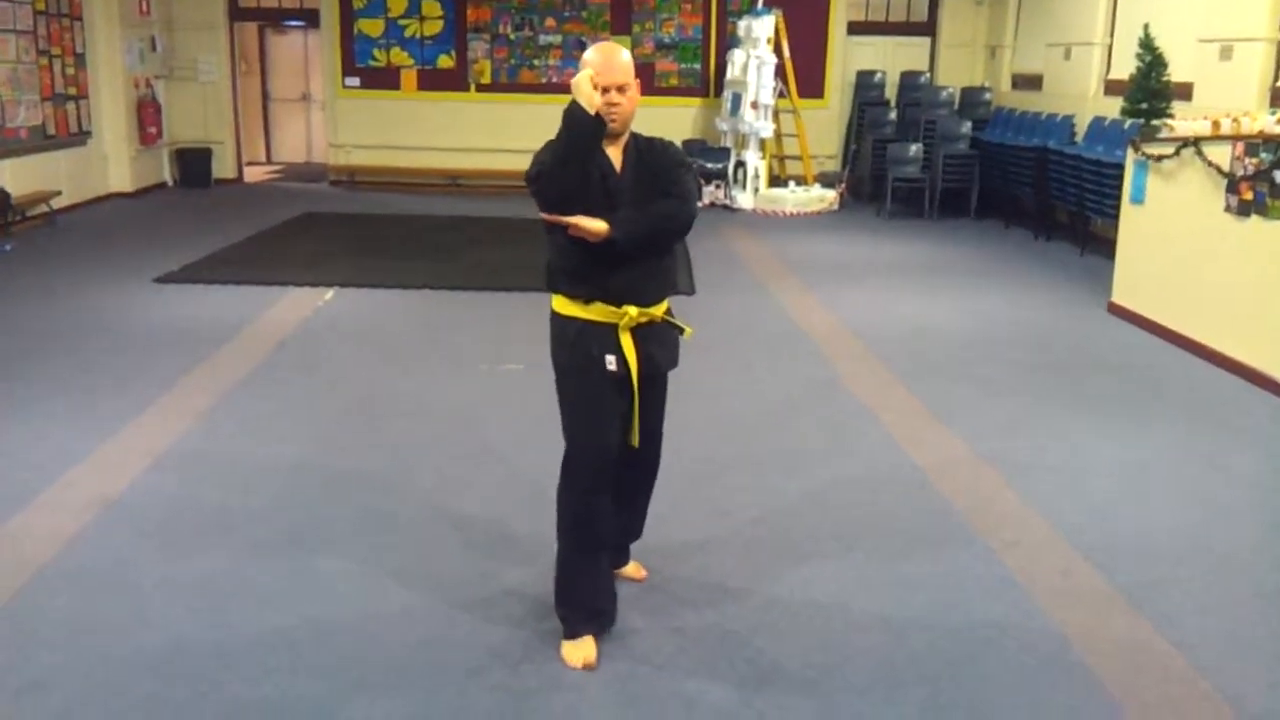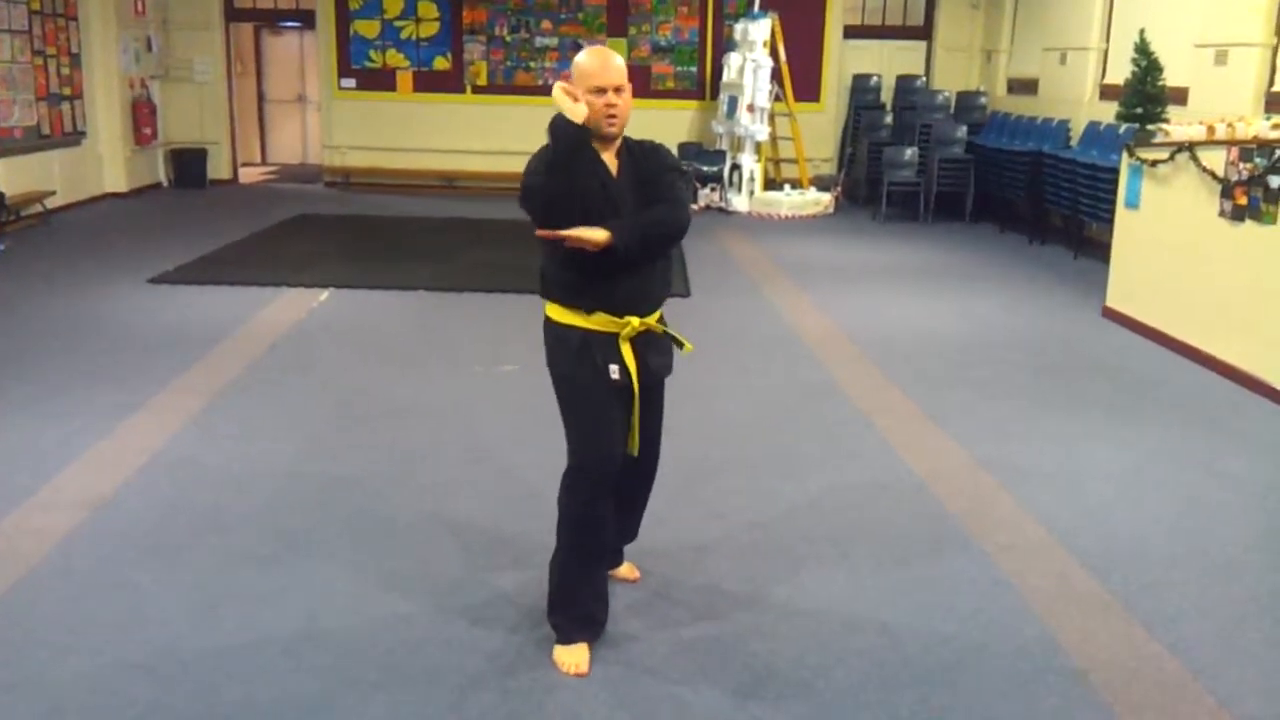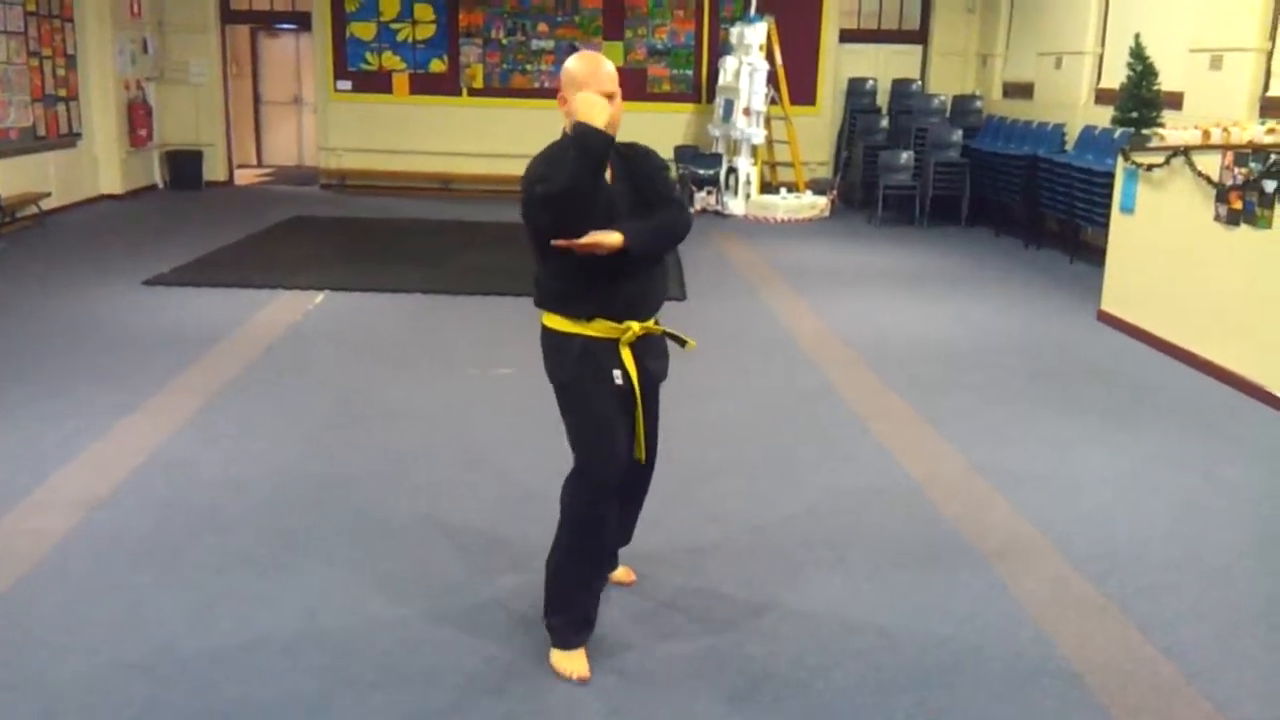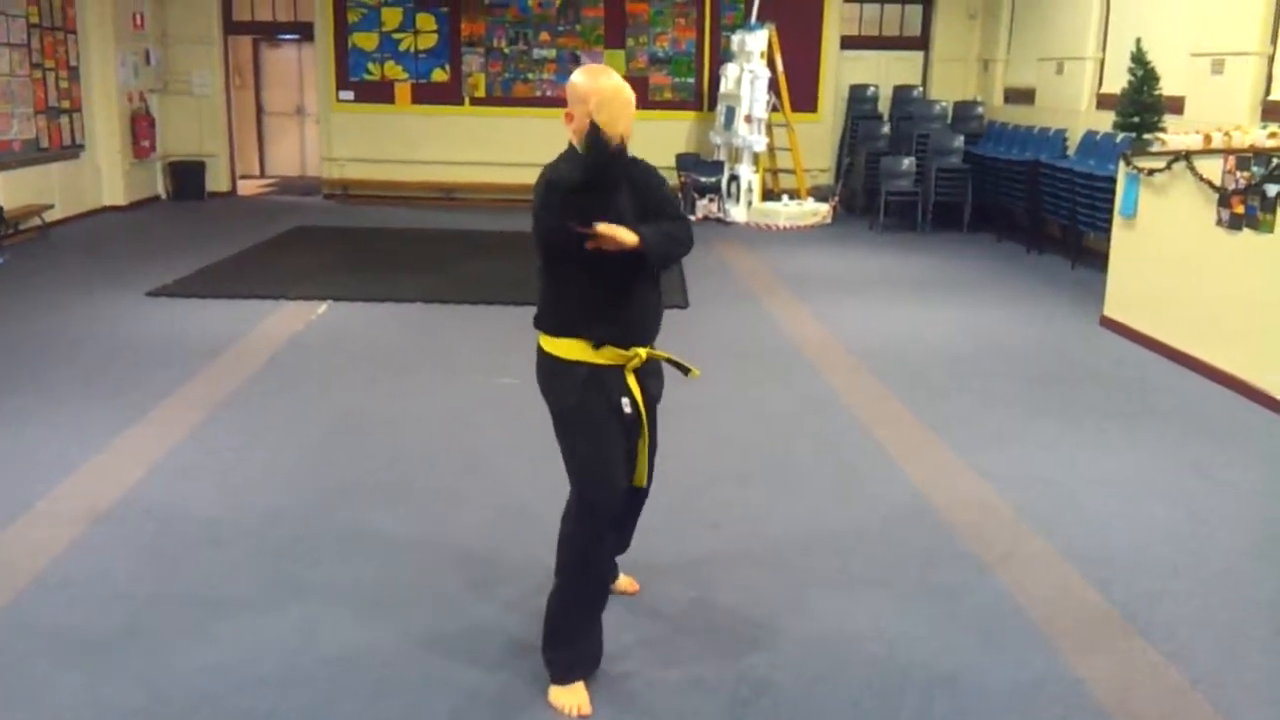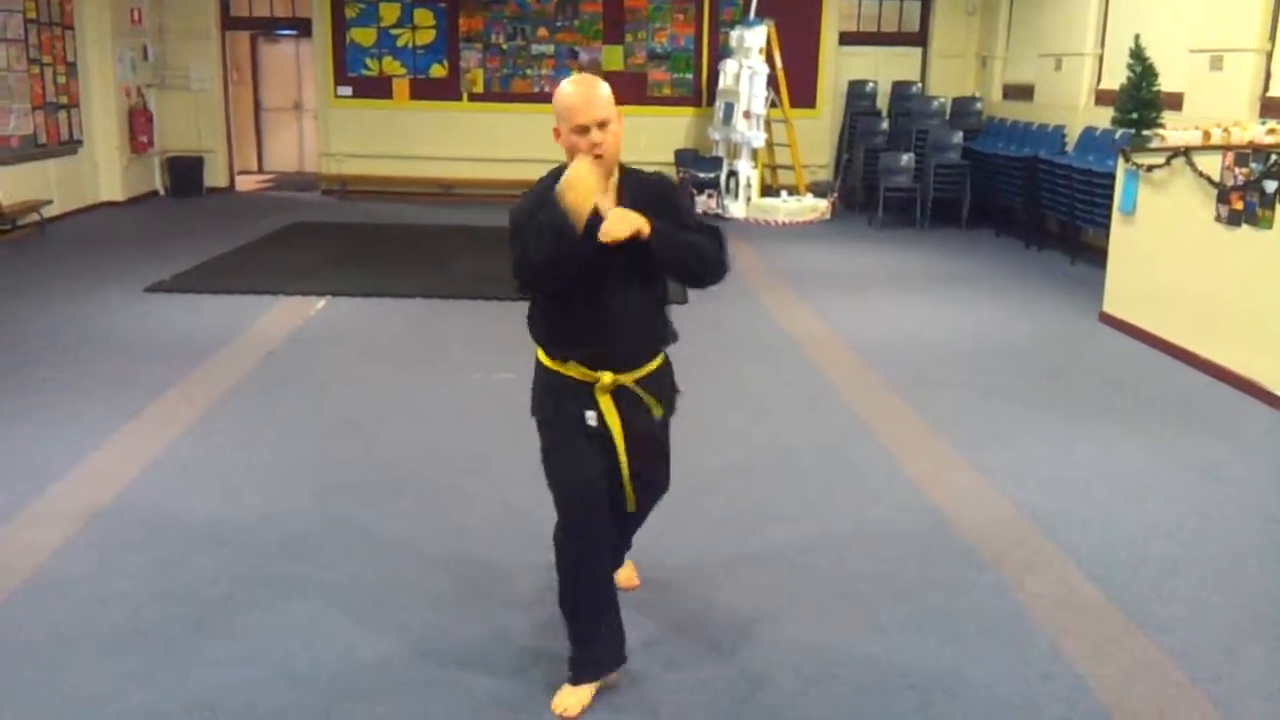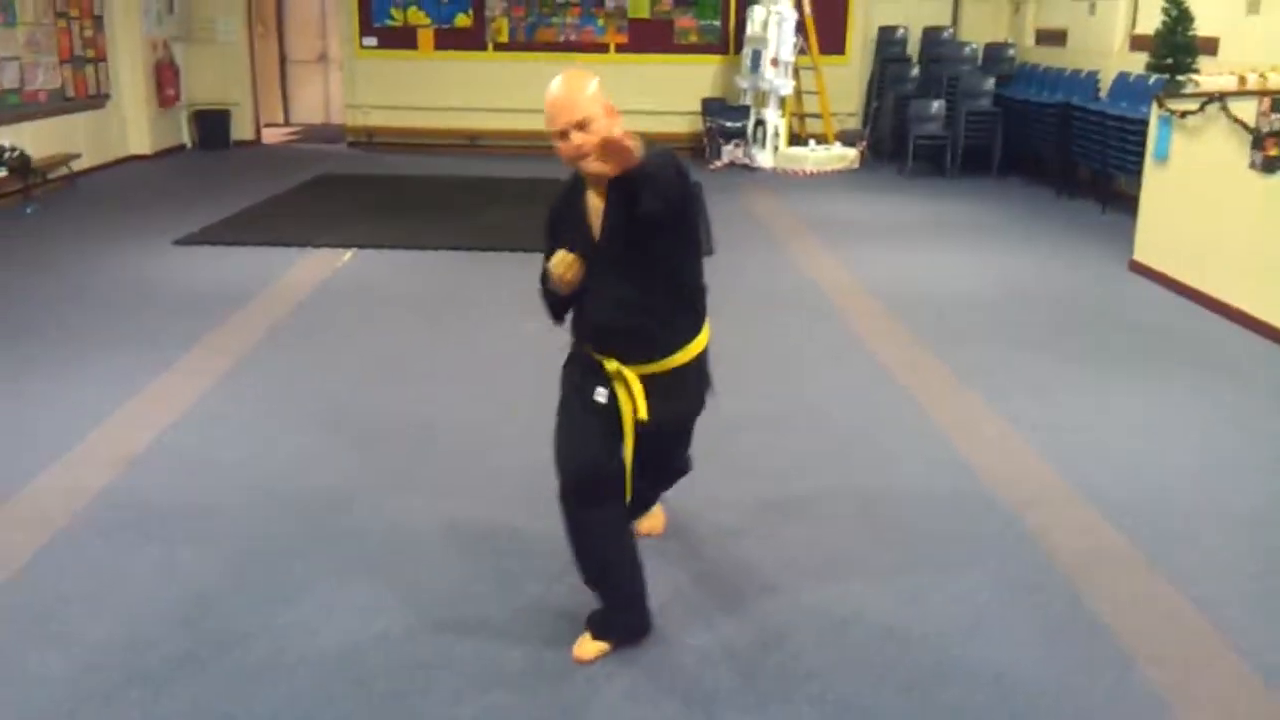
dt=0.4s
person 1, frame 1
left shoulder: (663, 158)
right shoulder: (562, 154)
left elbow: (678, 215)
right elbow: (554, 193)
left wrist: (610, 229)
right wrist: (582, 115)
left hip: (647, 329)
right hip: (584, 332)
left knee: (637, 452)
right knee: (590, 460)
left ankle: (613, 550)
right ankle: (581, 615)
person 1, frame 2
left shoulder: (655, 160)
right shoulder: (559, 159)
left elbow: (673, 221)
right elbow: (546, 206)
left wrist: (609, 237)
right wrist: (567, 126)
left hip: (644, 337)
right hip: (582, 340)
left knee: (638, 456)
right knee: (594, 465)
left ankle: (607, 551)
right ankle: (573, 620)
person 1, frame 3
left shoulder: (642, 162)
right shoulder: (549, 169)
left elbow: (675, 219)
right elbow: (572, 217)
left wrist: (621, 239)
right wrist: (589, 137)
left hip: (638, 339)
right hip: (580, 344)
left knee: (634, 460)
right knee: (599, 468)
left ankle: (602, 555)
right ankle: (567, 624)
person 1, frame 4
left shoulder: (640, 176)
right shoulder: (563, 180)
left elbow: (679, 232)
right elbow: (587, 202)
left wrist: (636, 239)
right wrist: (602, 140)
left hip: (634, 361)
right hip: (577, 369)
left knee: (631, 479)
right knee: (597, 495)
left ankle: (602, 566)
right ankle: (568, 660)
person 1, frame 5
left shoulder: (656, 192)
right shoulder: (541, 203)
left elbow: (711, 263)
right elbow: (533, 278)
left wrist: (648, 229)
right wrist: (576, 221)
left hip: (642, 380)
right hip: (569, 386)
left knee: (640, 487)
right knee: (581, 510)
left ankle: (607, 555)
right ankle: (593, 659)
person 1, frame 6
left shoulder: (655, 177)
right shoulder: (566, 207)
left elbow: (658, 185)
left wrist: (632, 161)
right wrist: (559, 285)
left hip: (671, 368)
right hip: (597, 365)
left knee: (658, 463)
right knee: (583, 480)
left ankle: (640, 498)
right ankle: (621, 615)
